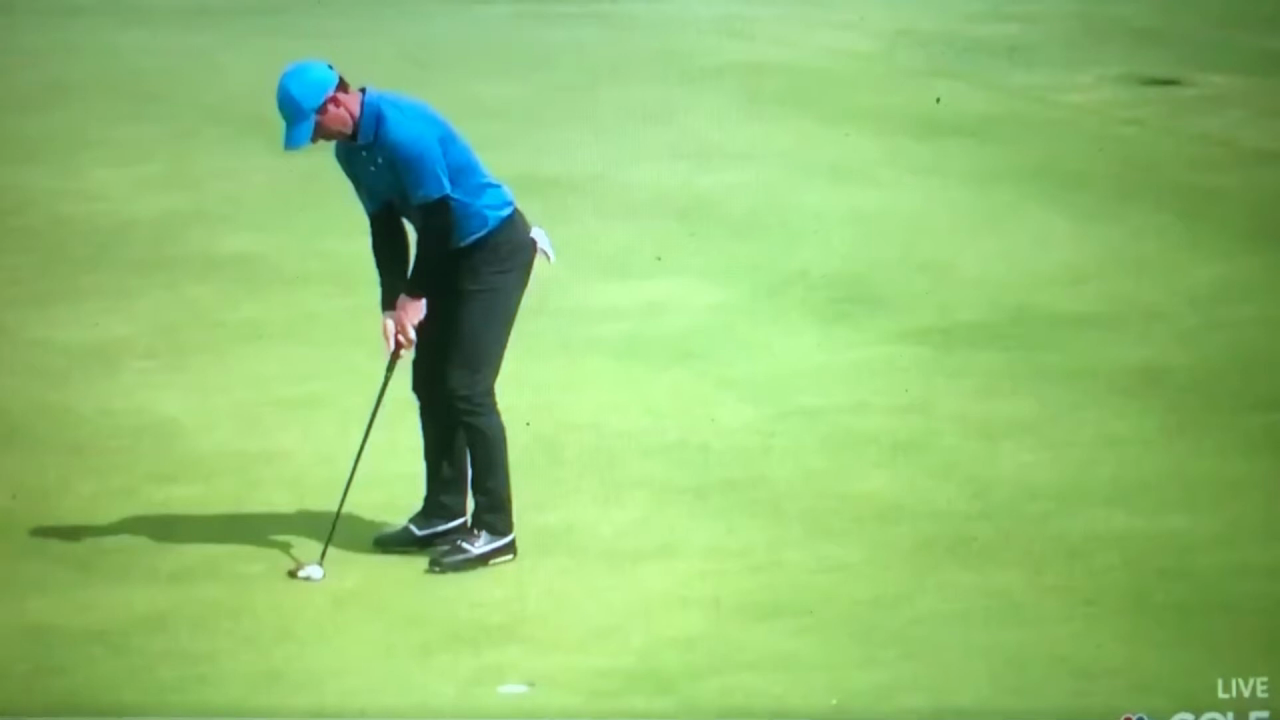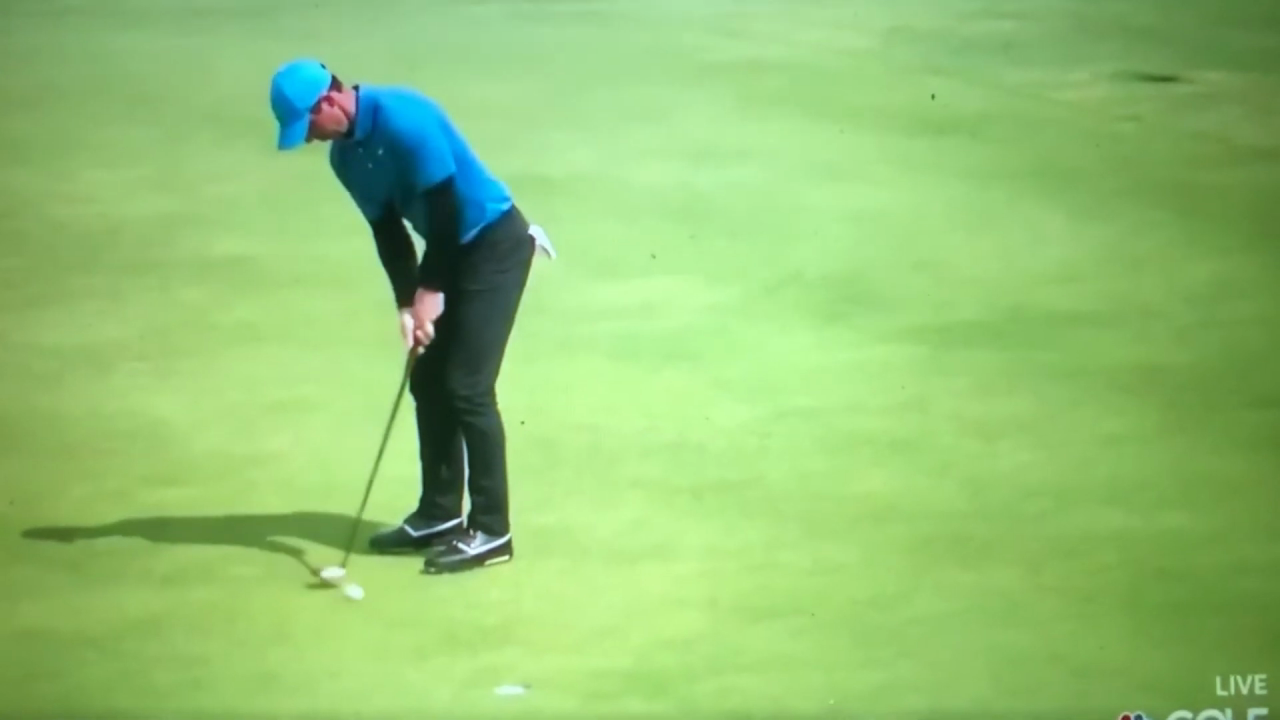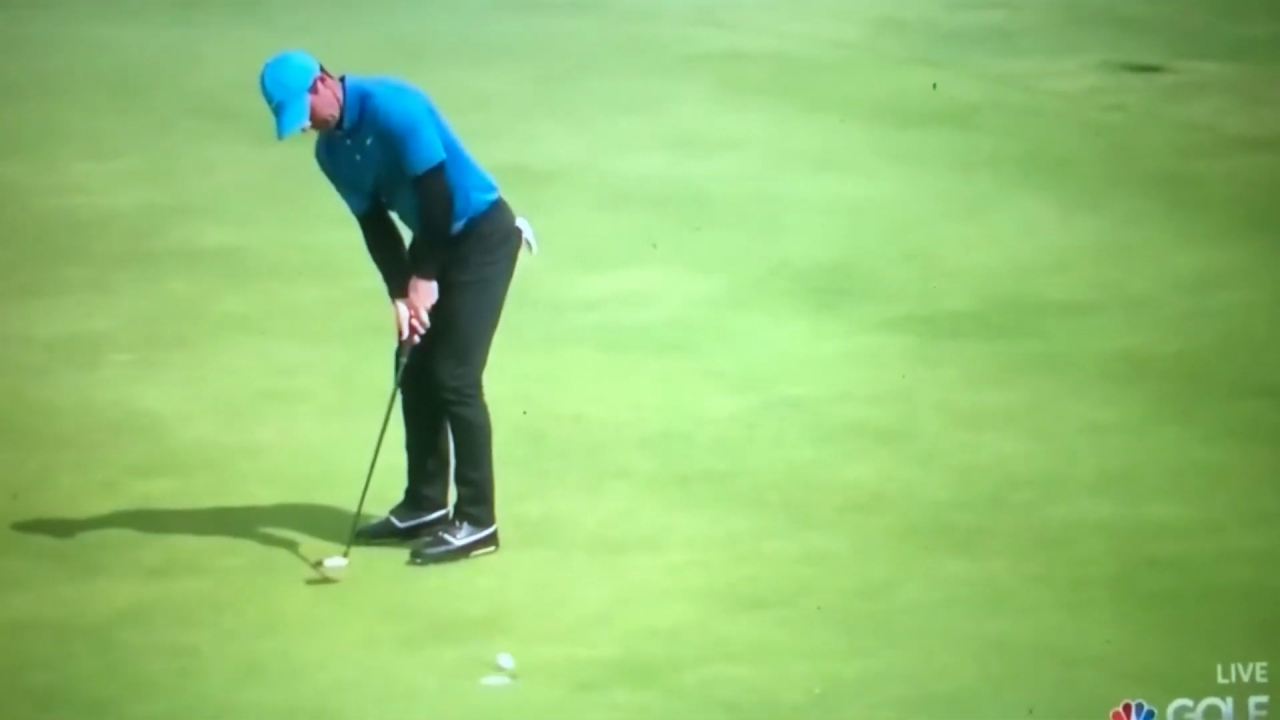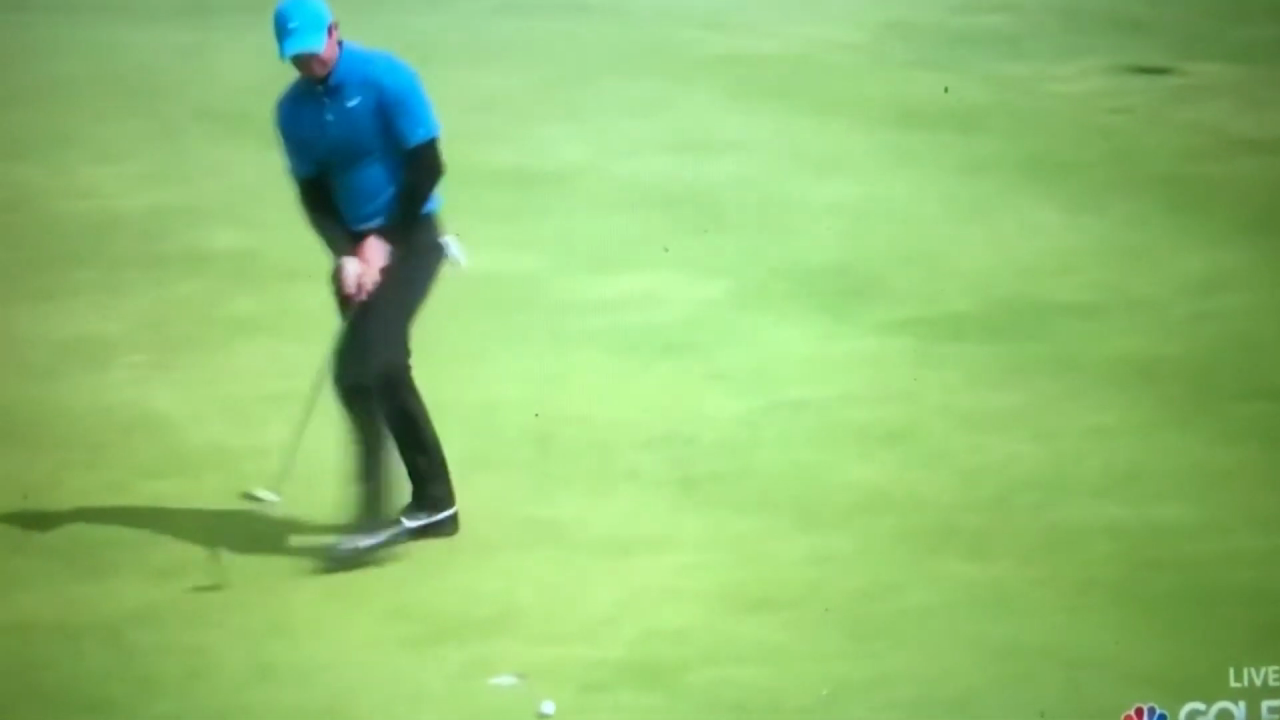
dt=1s
person 1, frame 1
left shoulder: (402, 128)
right shoulder: (350, 150)
left elbow: (438, 216)
right elbow: (385, 227)
left wrist: (415, 296)
right wrist: (392, 306)
left hip: (495, 247)
right hip: (450, 251)
left knee: (466, 387)
right knee: (430, 382)
left ankle: (495, 529)
right ankle: (445, 512)
person 1, frame 2
left shoulder: (401, 117)
right shoulder: (344, 155)
left elbow: (446, 204)
right elbow: (388, 229)
left wrist: (430, 291)
right wrist: (407, 303)
left hip: (493, 243)
right hip: (450, 249)
left knee: (466, 387)
right knee: (428, 381)
left ankle: (491, 530)
right ankle: (440, 513)
person 1, frame 3
left shoulder: (391, 105)
right shoulder: (330, 150)
left elbow: (437, 191)
right elbow: (374, 223)
left wrist: (424, 277)
right wrist: (400, 293)
left hip: (481, 234)
right hip: (434, 239)
left knee: (454, 377)
right knee: (416, 373)
left ankle: (477, 520)
right ankle: (426, 504)
person 1, frame 4
left shoulder: (386, 78)
right shoulder: (292, 109)
left elbow: (428, 166)
right elbow: (313, 194)
left wrist: (384, 240)
right wrist: (344, 254)
left hip: (408, 240)
right hip: (358, 248)
left knee: (356, 370)
right knee: (387, 375)
left ankle: (373, 513)
right ankle: (434, 502)
